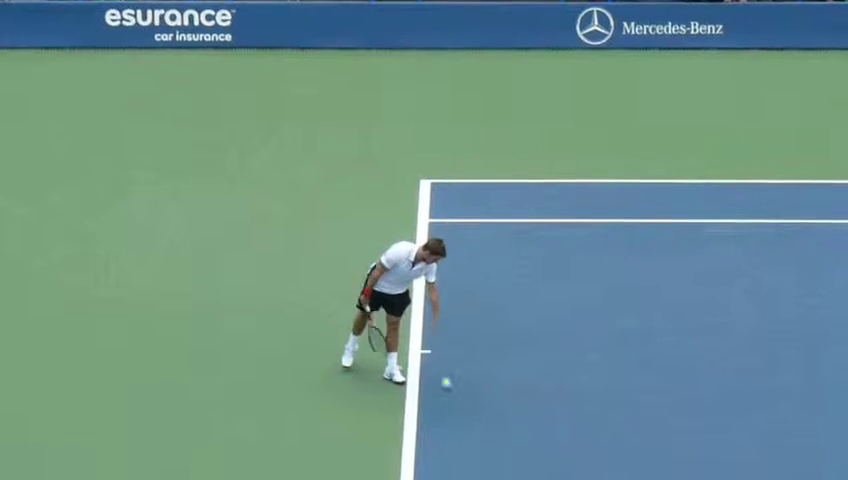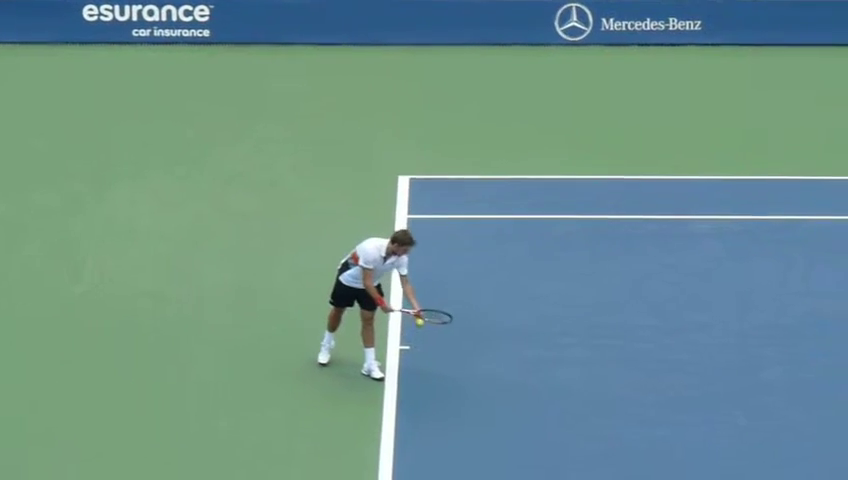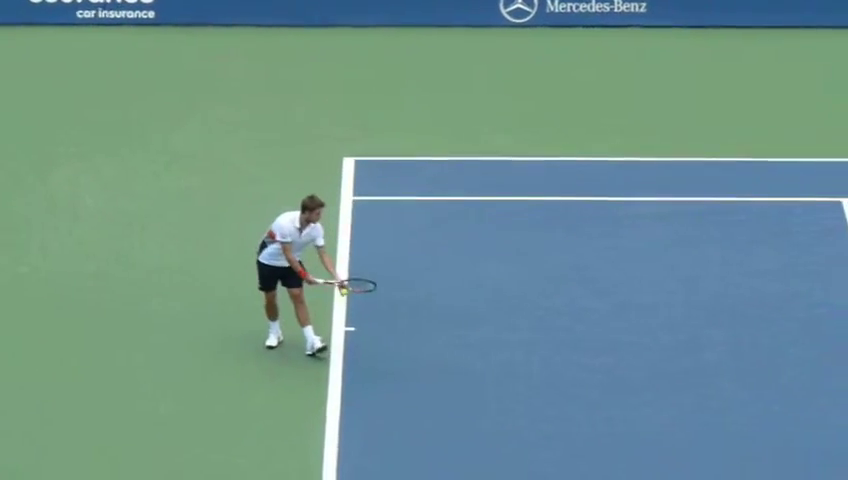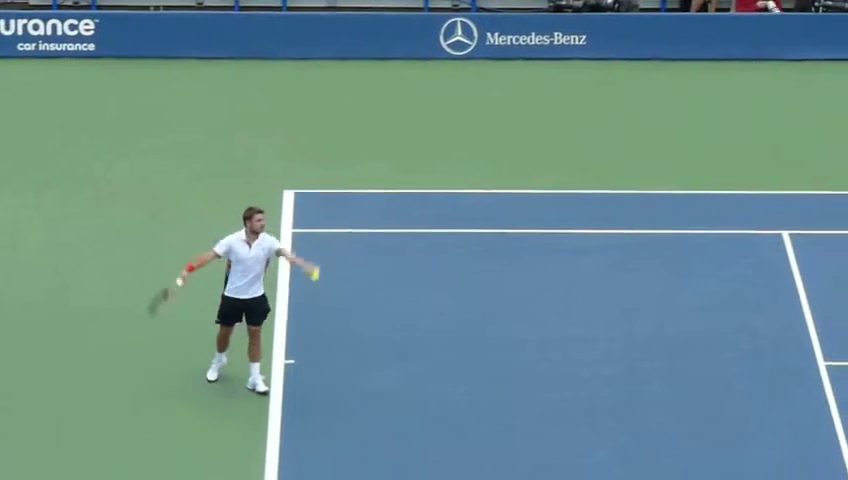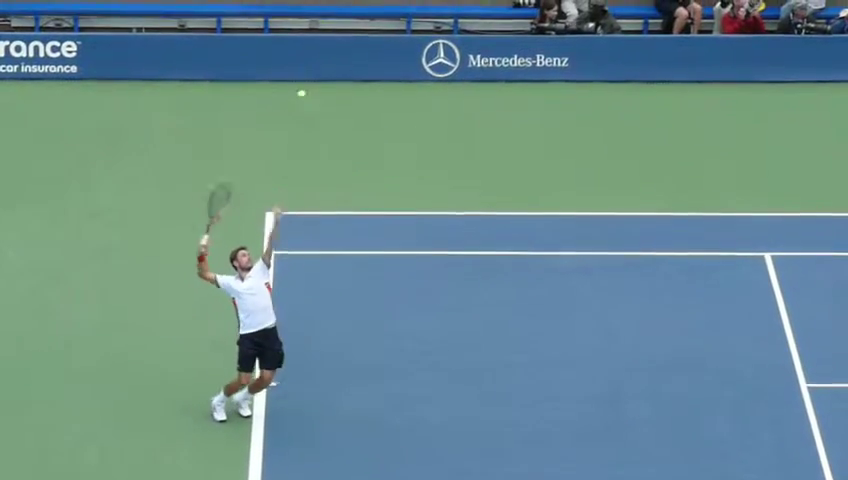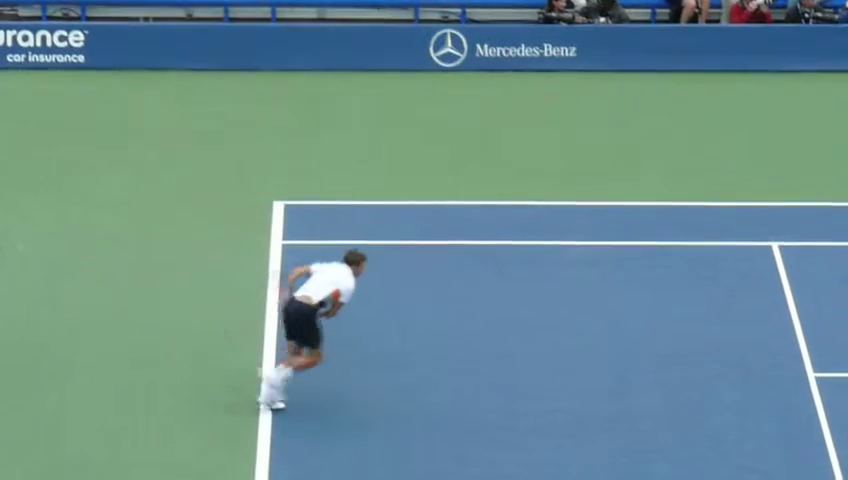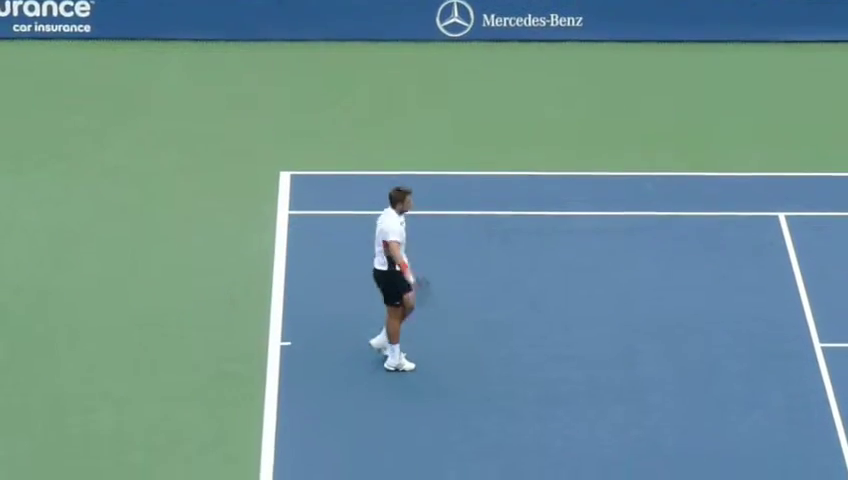
dt=0.7s
person 1, frame 1
left shoulder: (430, 265)
right shoulder: (399, 252)
left elbow: (432, 291)
right elbow: (378, 272)
left wrist: (436, 319)
right wrist: (366, 294)
left hip: (398, 293)
right hip: (376, 287)
left knee: (393, 324)
right knee: (363, 316)
left ankle: (391, 368)
right ankle: (350, 348)
person 1, frame 2
left shoulder: (401, 258)
right shoulder: (370, 249)
left elbow: (405, 283)
right elbow: (366, 281)
left wrist: (415, 306)
right wrist: (381, 302)
left hip: (371, 285)
right hip: (347, 281)
left knee: (368, 320)
right knee: (337, 312)
left ankle: (370, 365)
right ankle: (327, 345)
person 1, frame 3
left shoulder: (316, 228)
right shoulder: (284, 223)
left elbow: (323, 254)
right elbow: (288, 254)
left wrist: (336, 277)
right wrist: (305, 275)
left hip: (291, 263)
right hip: (268, 262)
left knee: (298, 298)
right knee: (270, 298)
left ankle: (311, 341)
right ankle: (275, 333)
person 1, frame 4
left shoulder: (268, 241)
right shoulder: (232, 241)
left elbow: (286, 254)
right elbow: (209, 256)
left wrist: (304, 265)
right wrist: (188, 270)
left hip: (256, 297)
right hip: (232, 296)
left knee: (254, 334)
right knee: (225, 331)
left ankle: (255, 378)
right ankle: (218, 362)
person 1, frame 5
left shoulder: (261, 271)
right shoulder: (231, 282)
left elbow: (270, 247)
right elbow: (204, 275)
left wrist: (276, 223)
right wrist: (202, 254)
left hip: (269, 333)
right hip: (248, 336)
left knee: (266, 379)
right knee: (243, 381)
left ankle: (243, 399)
right ankle: (219, 402)
person 1, frame 6
left shoulder: (327, 266)
right shoulder: (349, 283)
left elbow: (298, 271)
right elbow: (333, 312)
left wrist: (287, 291)
left hip: (292, 305)
right hip: (305, 311)
left knee: (295, 353)
right knee: (314, 358)
left ankle: (269, 394)
right ankle: (277, 375)
person 1, frame 7
left shoulder: (388, 215)
right shoulder: (392, 223)
right elbow: (394, 249)
right wrist: (406, 270)
left hip: (387, 269)
right hip: (388, 272)
left knee: (409, 305)
right knee: (395, 313)
left ankle: (381, 341)
right ankle: (394, 360)
